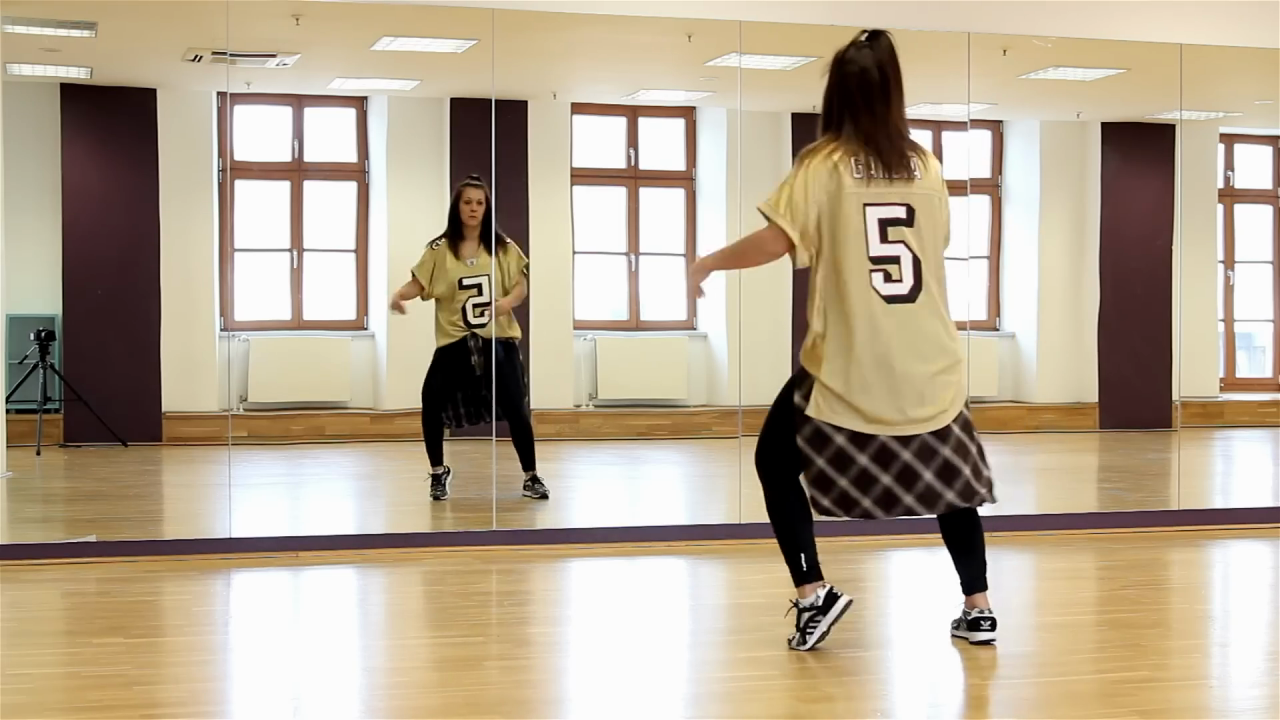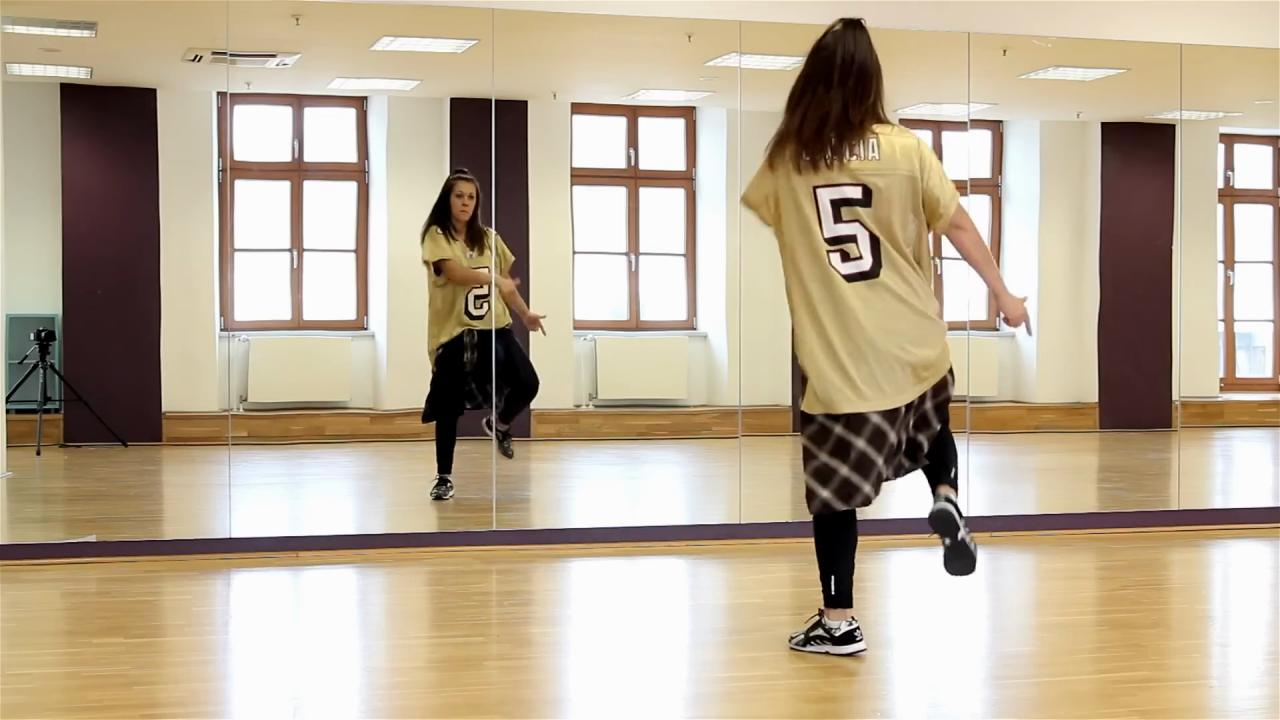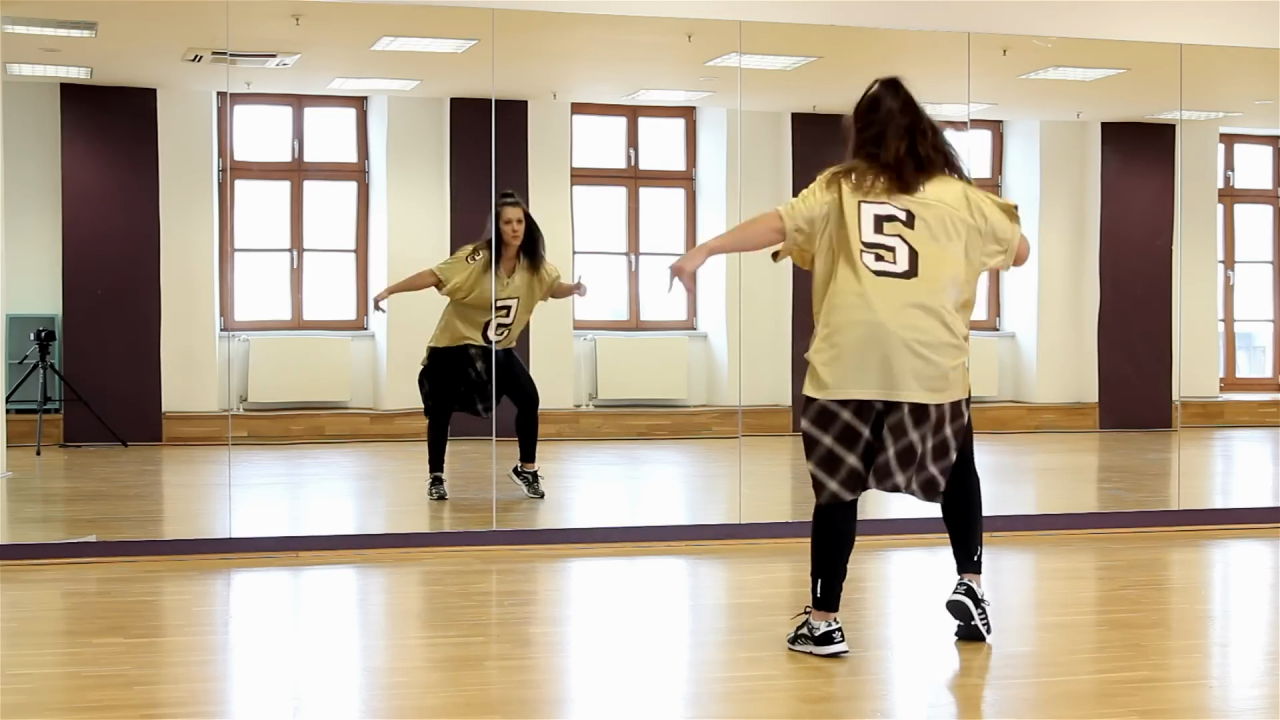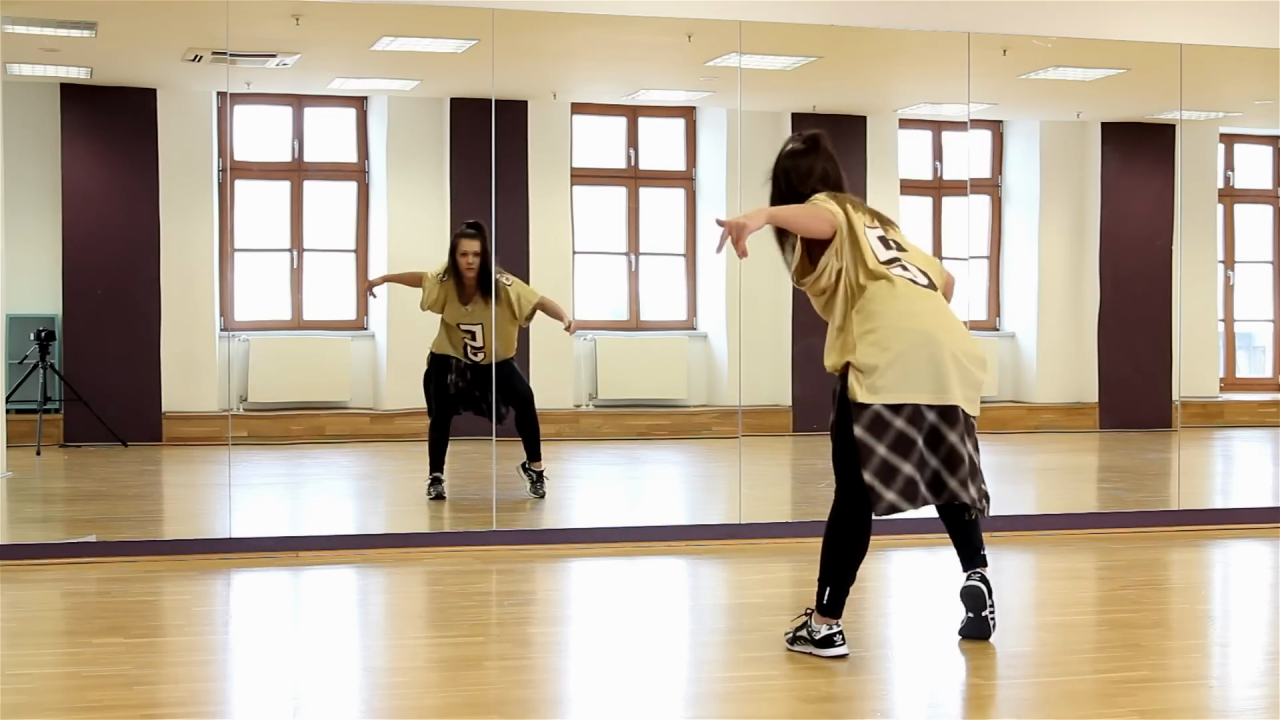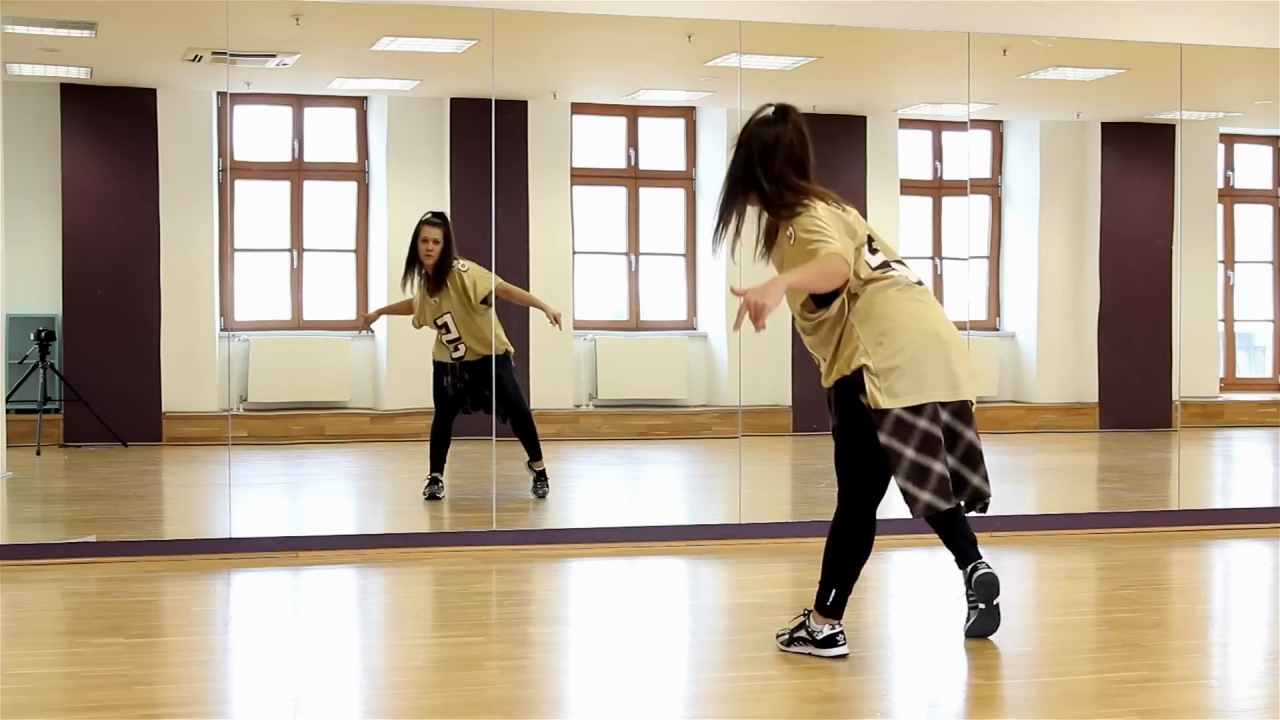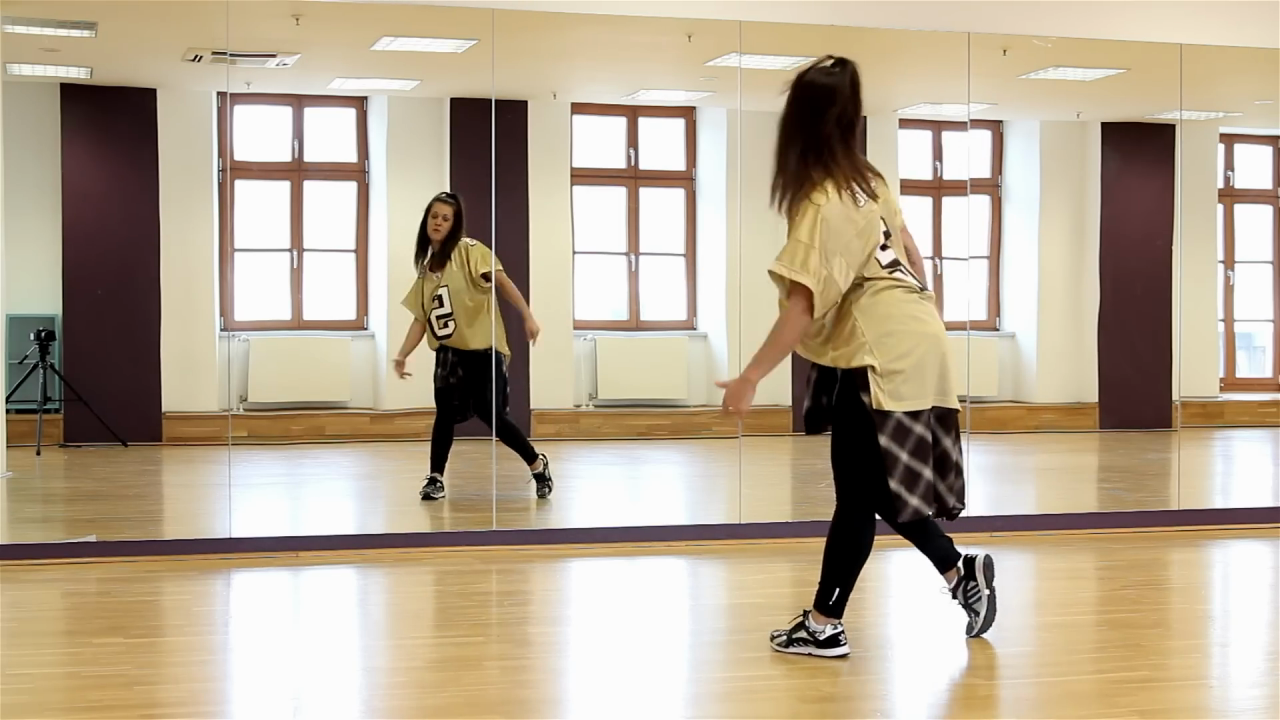
dt=0.4s
person 1, frame 1
left shoulder: (823, 163)
right shoulder: (926, 168)
left elbow: (779, 241)
left wrist: (708, 262)
left hip: (849, 365)
right hip: (928, 363)
left knee: (776, 462)
right knee: (948, 482)
left ankle: (813, 593)
right ankle: (978, 608)
person 1, frame 2
left shoulder: (785, 159)
right shoulder: (903, 147)
left elbow: (759, 206)
right elbow: (957, 225)
right wrist: (1001, 292)
left hip: (835, 351)
right hip: (912, 342)
left knee: (834, 482)
right knee: (931, 436)
left ankle: (838, 621)
right ankle: (947, 501)
person 1, frame 3
left shoulder: (840, 184)
right shoulder: (954, 191)
left elbow: (777, 225)
right elbow: (1019, 250)
left wrist: (701, 250)
right wrist: (1005, 239)
left hip: (851, 352)
right hip: (930, 353)
left knee: (837, 486)
right knee: (958, 471)
left ankle: (823, 621)
right ankle: (969, 583)
person 1, frame 4
left shoulder: (829, 212)
right shoulder: (876, 221)
left elbow: (820, 225)
right elbow: (944, 280)
left wrist: (765, 214)
left hip: (890, 357)
right hip: (951, 355)
left knee: (856, 492)
right knee: (952, 477)
left ankle: (824, 624)
right ankle: (977, 577)
person 1, frame 5
left shoulder: (807, 220)
right shoulder: (826, 207)
left elbow: (836, 267)
left wrist: (778, 284)
left hip: (893, 357)
right hip: (934, 348)
left knee: (859, 496)
right knee: (928, 479)
left ankle: (823, 625)
right ankle: (975, 570)
person 1, frame 6
left shoulder: (820, 202)
right shoulder: (864, 180)
left elbow: (805, 301)
right elbow: (903, 240)
left wrist: (751, 376)
right wrist: (923, 295)
left hip: (880, 357)
right hip: (911, 346)
left knee: (859, 495)
right knee: (886, 487)
left ankle: (824, 625)
right ankle: (962, 572)
person 2, frame 1
left shoulder: (502, 246)
right shoulder: (440, 248)
left elbow: (521, 284)
right elbow: (417, 283)
left wrist: (509, 300)
right wrist: (396, 297)
left hip: (500, 341)
right hip: (455, 342)
left knee: (515, 410)
right knee: (432, 403)
left ankle: (531, 477)
right ankle: (439, 472)
person 2, frame 2
left shoulder: (488, 238)
right shoulder: (435, 236)
left elbow: (506, 281)
right elbow: (453, 271)
left wrist: (526, 314)
right wrist: (494, 279)
left hip: (495, 329)
right hip: (454, 336)
left knee: (528, 383)
right knee: (448, 408)
left ankle: (499, 424)
right ankle: (443, 478)
person 2, frame 3
left shoulder: (533, 262)
right shoulder: (476, 257)
left elbow: (552, 287)
right elbow: (433, 276)
left wrist: (573, 289)
right wrist: (388, 291)
left hip: (499, 348)
right hip: (456, 345)
left knee: (529, 399)
right knee: (441, 409)
left ankle: (527, 469)
right ankle: (436, 477)
person 2, frame 4
left shoulder: (502, 284)
right shoulder: (446, 279)
left elbow: (540, 302)
right elbow: (421, 279)
left wrist: (564, 317)
right wrist: (383, 279)
left hip: (496, 358)
right hip: (450, 356)
left knee: (524, 400)
right knee: (442, 412)
left ankle: (534, 468)
right ankle: (436, 477)
person 2, frame 5
left shoulder: (461, 272)
right shoulder: (423, 281)
left elbow: (503, 289)
right elbow: (415, 306)
left wrist: (545, 308)
right wrist: (379, 312)
left hip: (489, 353)
right hip: (449, 359)
left knee: (516, 405)
right knee: (443, 413)
left ankle: (538, 467)
right ankle: (435, 478)
person 2, frame 6
left shoulder: (468, 250)
right shoulder: (426, 269)
left elbow: (501, 280)
right elbow: (420, 320)
left wrist: (527, 315)
right wrist: (401, 355)
left hip: (483, 349)
right hip: (448, 353)
left knee: (492, 416)
right knee: (445, 414)
left ankle: (537, 465)
right ankle: (435, 479)
